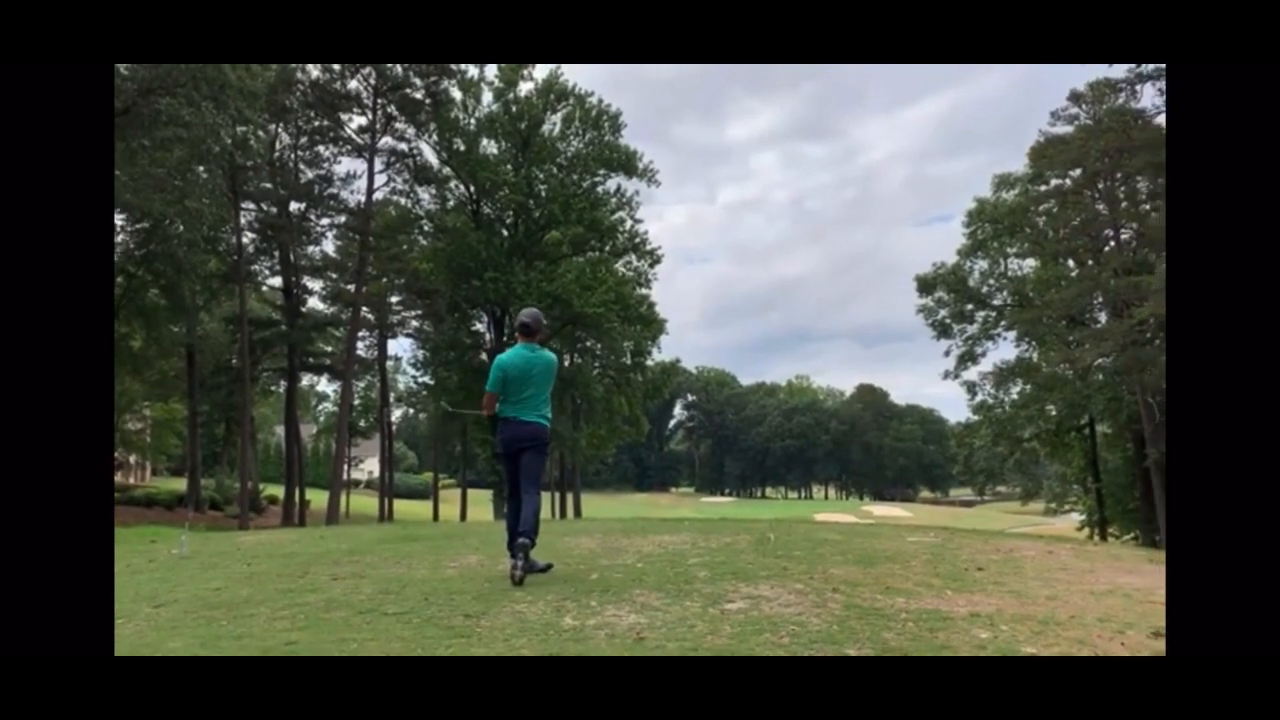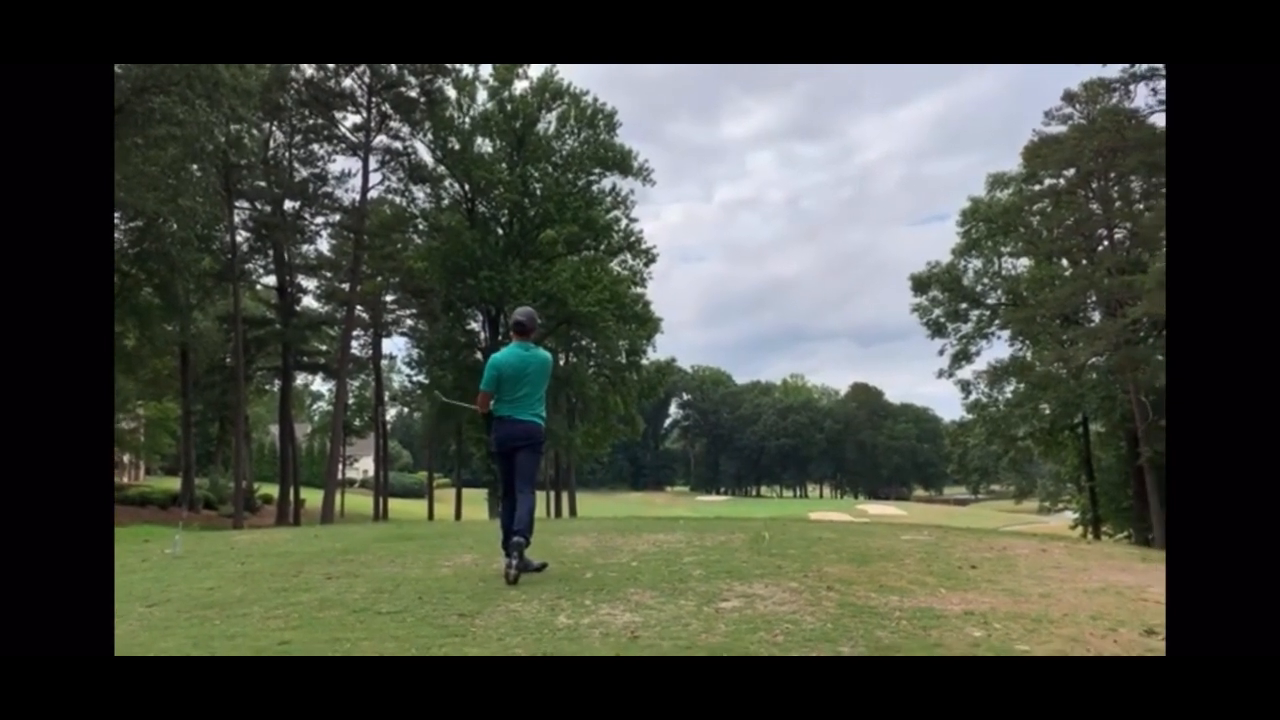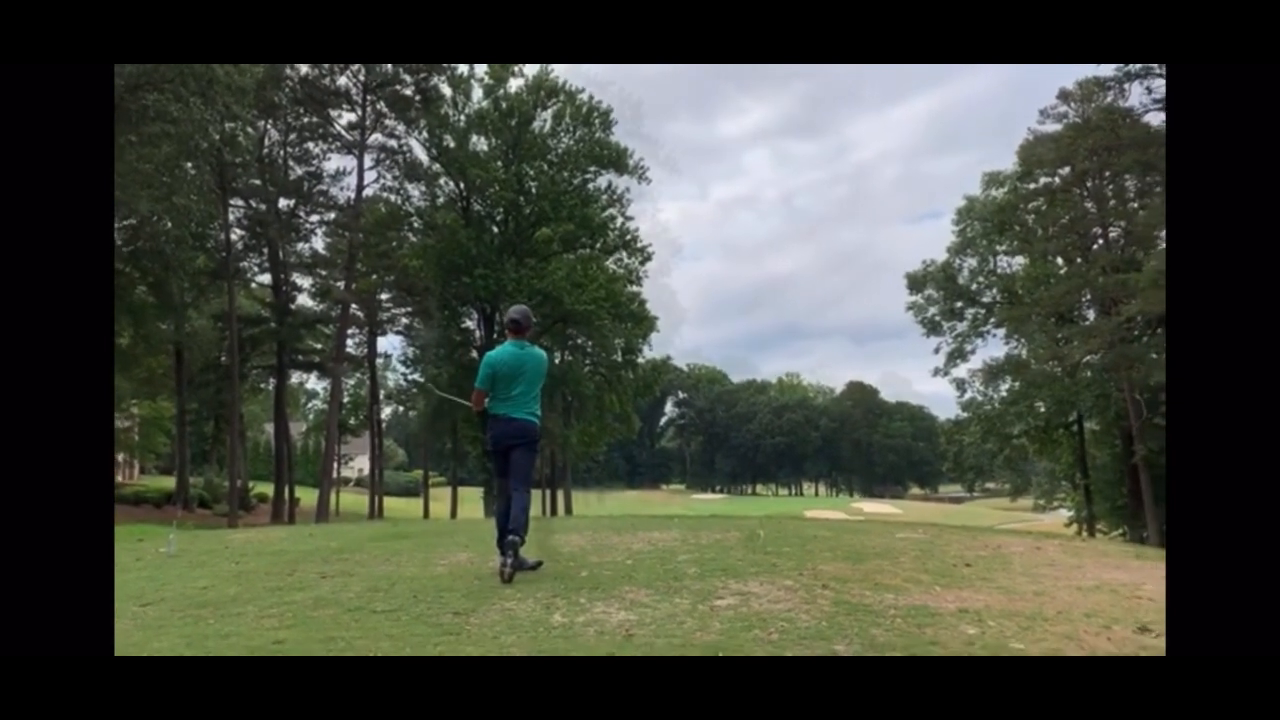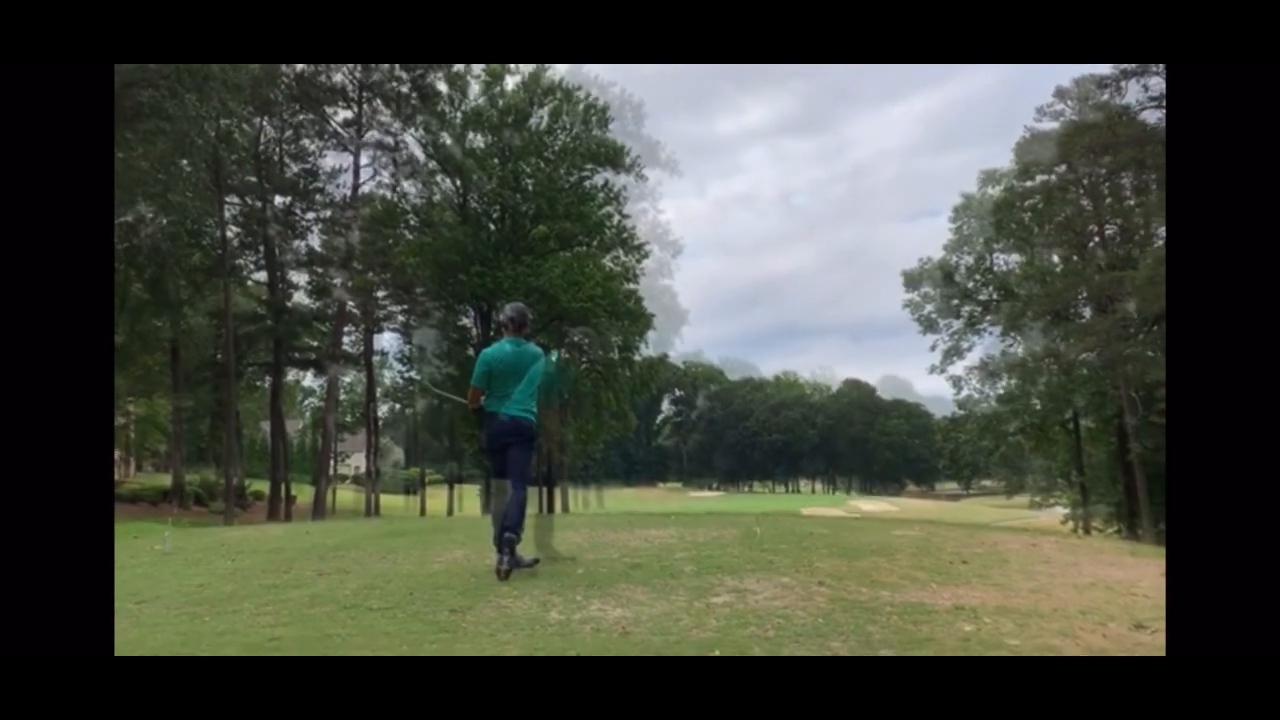
dt=0.2s
person 1, frame 1
left shoulder: (503, 360)
right shoulder: (550, 360)
left elbow: (488, 404)
left wrist: (492, 411)
left hip: (509, 429)
right hip: (537, 430)
left knee: (514, 493)
right knee: (530, 490)
left ankle: (518, 554)
right ankle: (524, 542)
person 1, frame 2
left shoulder: (498, 359)
right shoulder: (545, 359)
left elbow: (482, 403)
left wrist: (489, 408)
left hip: (503, 428)
right hip: (531, 429)
left knee: (508, 492)
right knee: (525, 489)
left ankle: (512, 553)
right ankle: (519, 541)
person 1, frame 3
left shoulder: (493, 357)
right shoulder: (540, 357)
left elbow: (477, 400)
left wrist: (483, 406)
left hip: (499, 426)
right hip: (527, 427)
left knee: (504, 488)
right knee: (521, 487)
left ankle: (508, 552)
right ankle: (514, 540)
person 1, frame 4
left shoulder: (489, 355)
right shoulder: (536, 355)
left elbow: (473, 398)
left wrist: (483, 403)
left hip: (496, 424)
right hip: (524, 425)
right knee: (518, 486)
left ankle: (504, 549)
right ankle: (510, 541)
